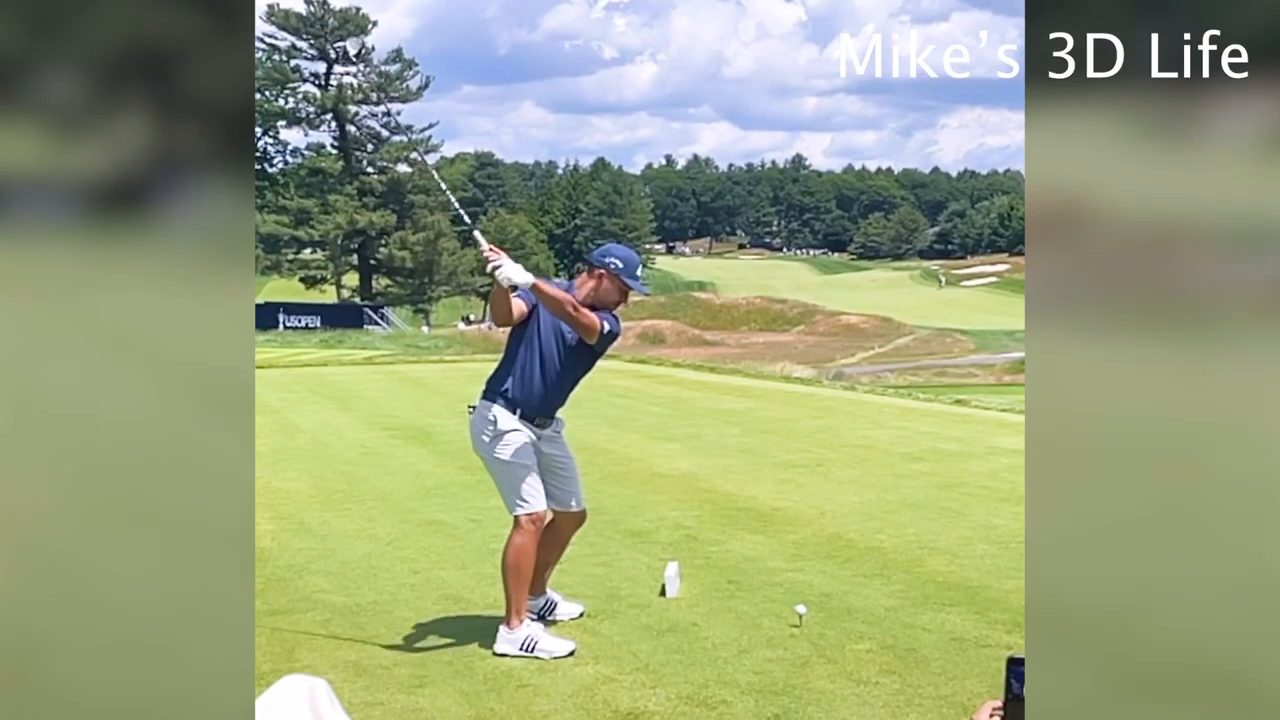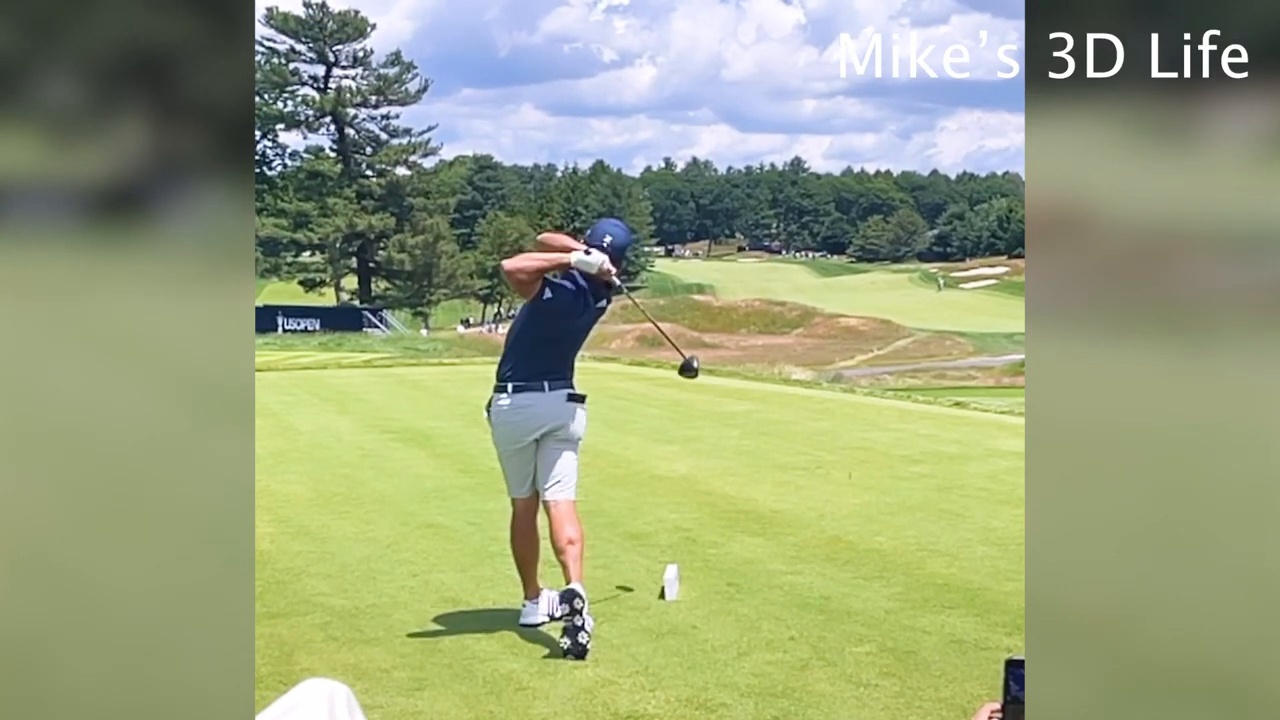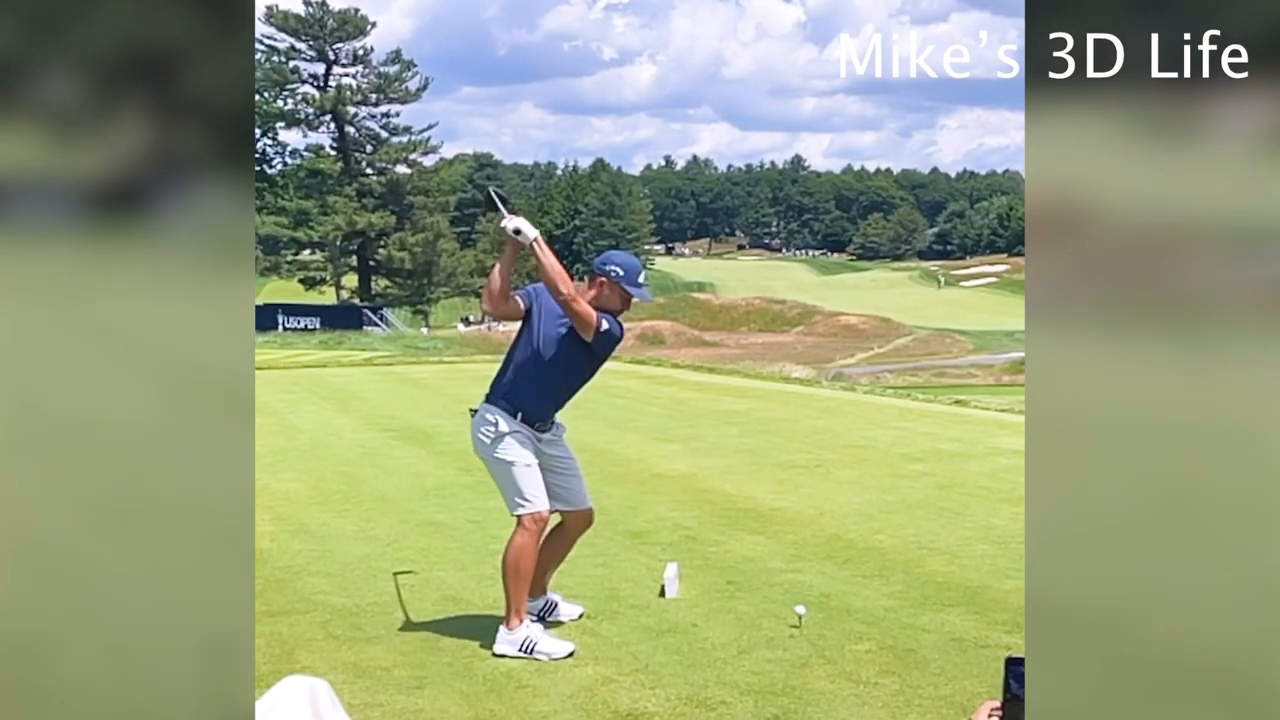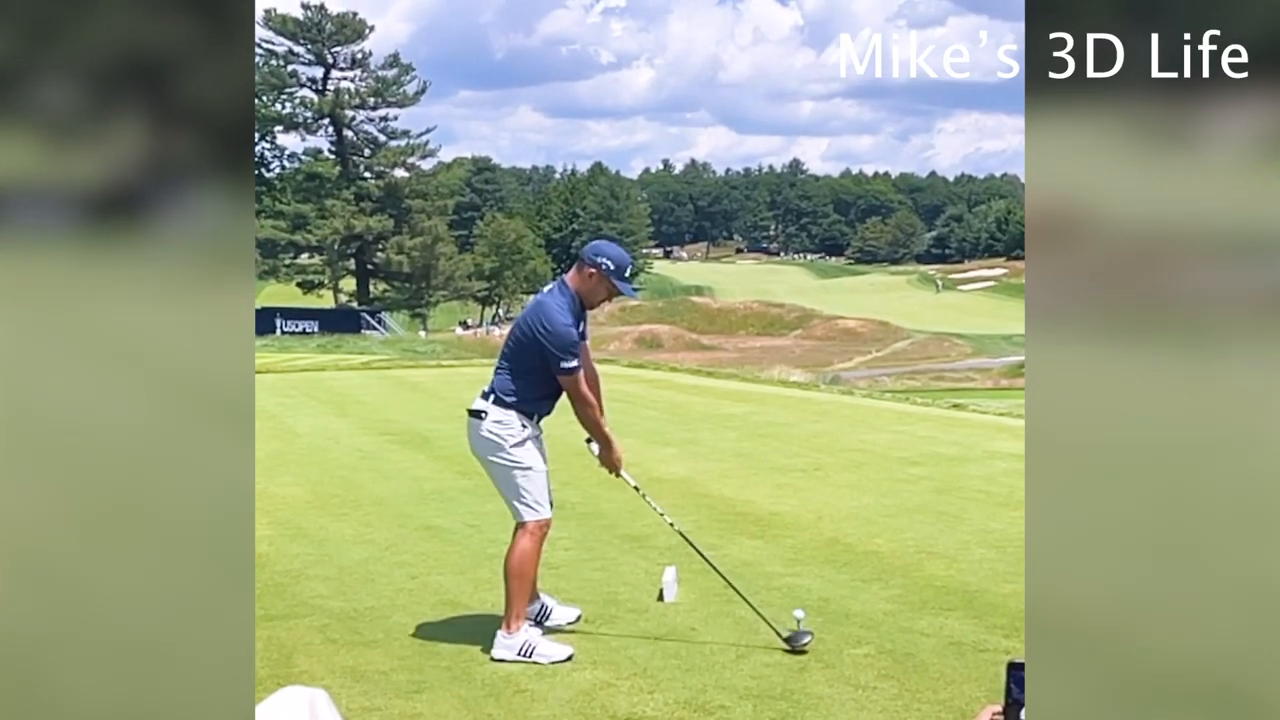
dt=1s
person 1, frame 1
left shoulder: (607, 326)
right shoulder: (537, 294)
left elbow: (573, 314)
right elbow: (502, 315)
left wrist: (529, 280)
right wrist: (503, 276)
left hip: (545, 427)
right hip: (501, 421)
left knee: (572, 514)
right knee: (531, 518)
left ankle: (535, 597)
right ankle: (514, 629)
person 1, frame 2
right shoulder: (597, 293)
left wrist: (575, 256)
right wrist: (576, 255)
left hip: (515, 407)
right hip: (560, 406)
left knee: (524, 505)
right knee: (561, 502)
left ankle: (533, 601)
right ankle: (573, 594)
person 1, frame 3
left shoulder: (610, 330)
right shoulder: (541, 294)
left elbow: (570, 306)
right elbow: (493, 306)
left wrist: (535, 242)
right wrist: (510, 248)
left hip: (541, 426)
right hip: (501, 423)
left knee: (580, 514)
right knee: (533, 516)
left ankle: (535, 595)
right ankle: (514, 629)
person 1, frame 4
left shoulder: (570, 304)
right shoulder: (555, 318)
left elbow: (587, 370)
right elbow: (579, 395)
left wrist: (603, 433)
right wrist: (607, 442)
left hip: (518, 423)
right hip: (504, 425)
left knee: (537, 512)
right knee: (534, 521)
left ankle: (531, 602)
right ankle: (512, 634)
